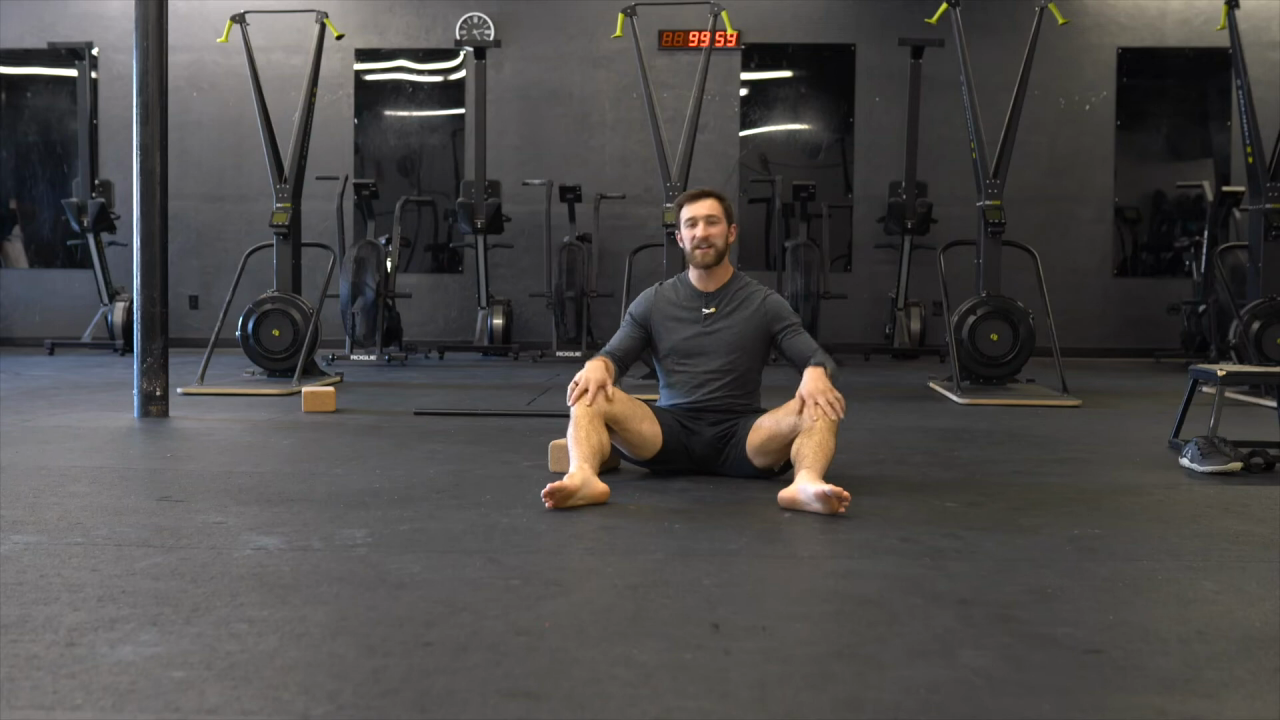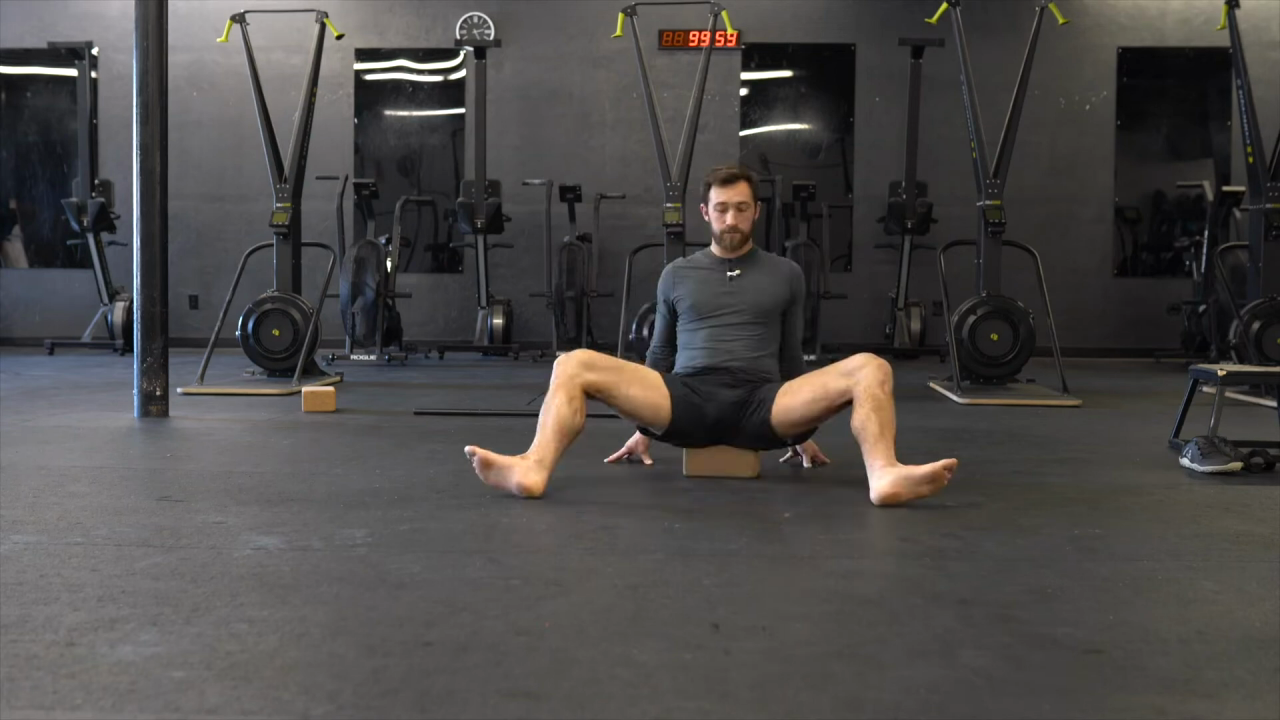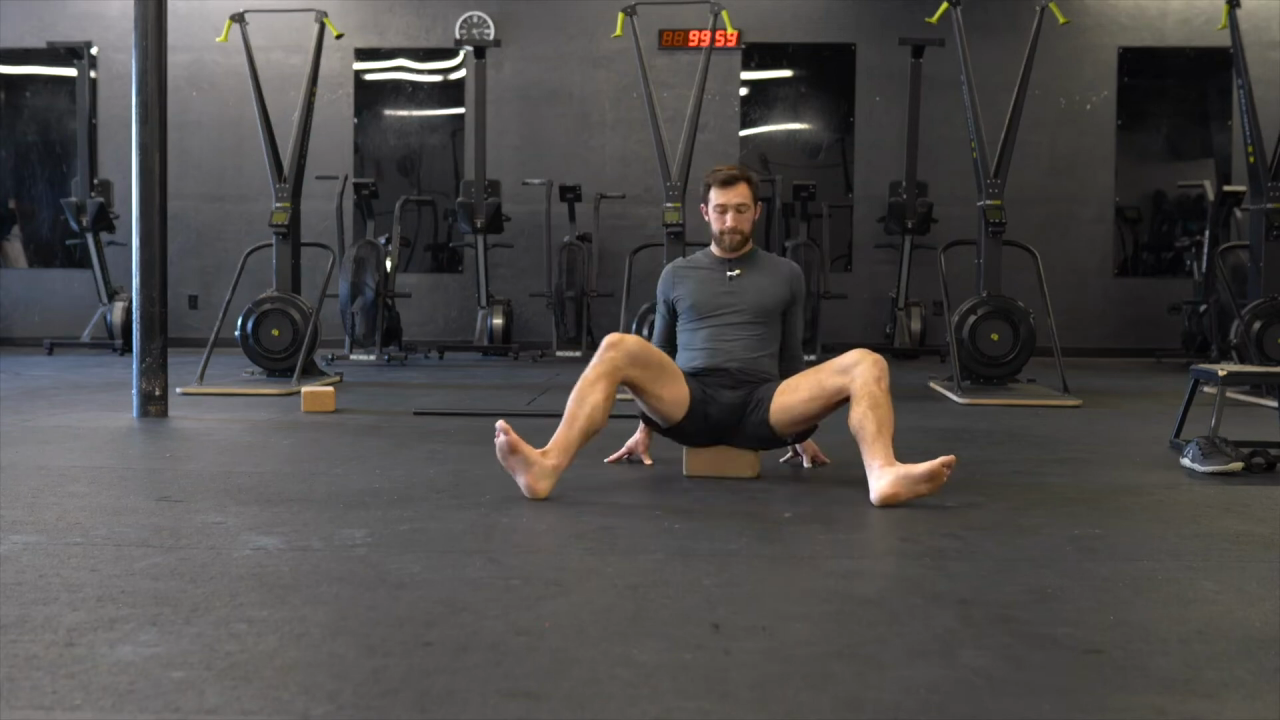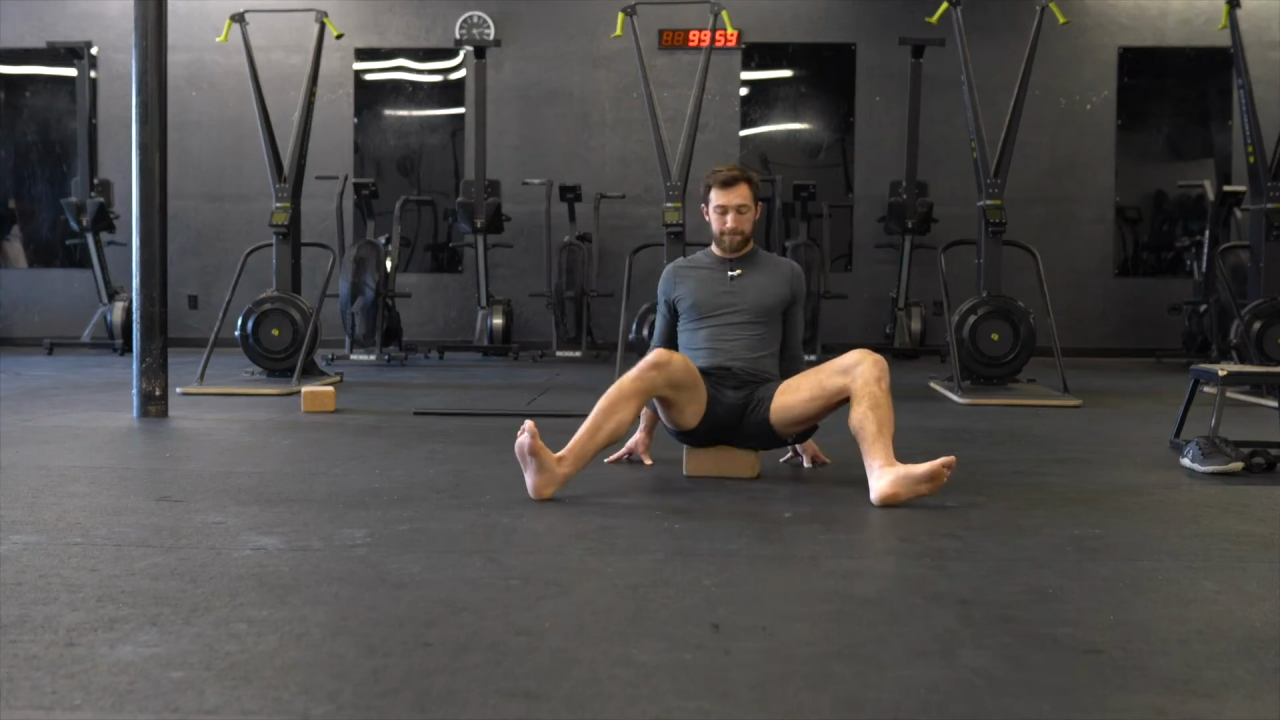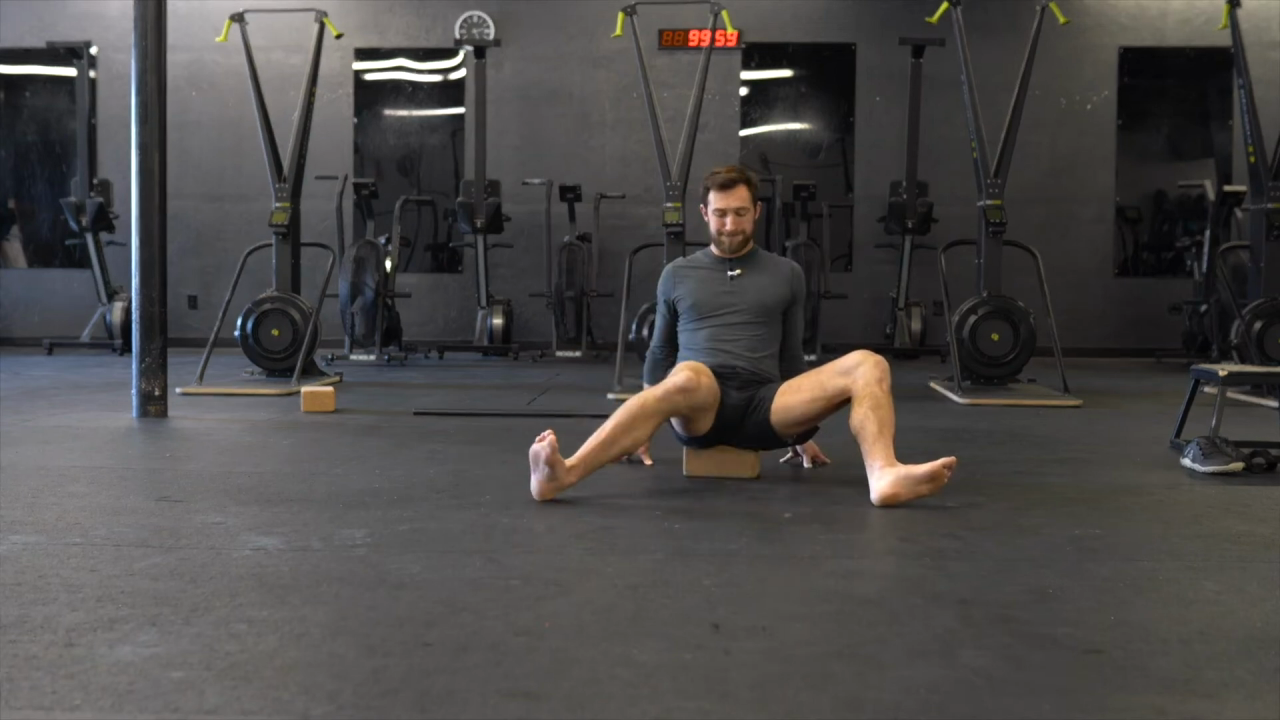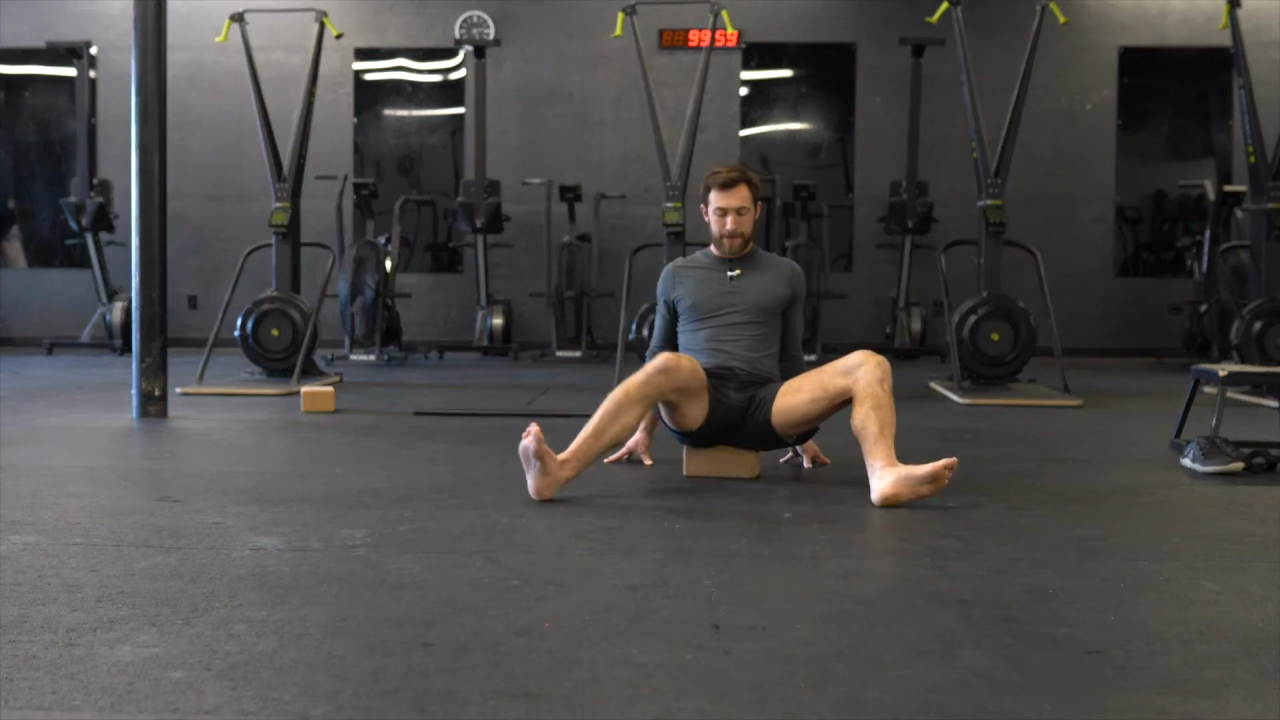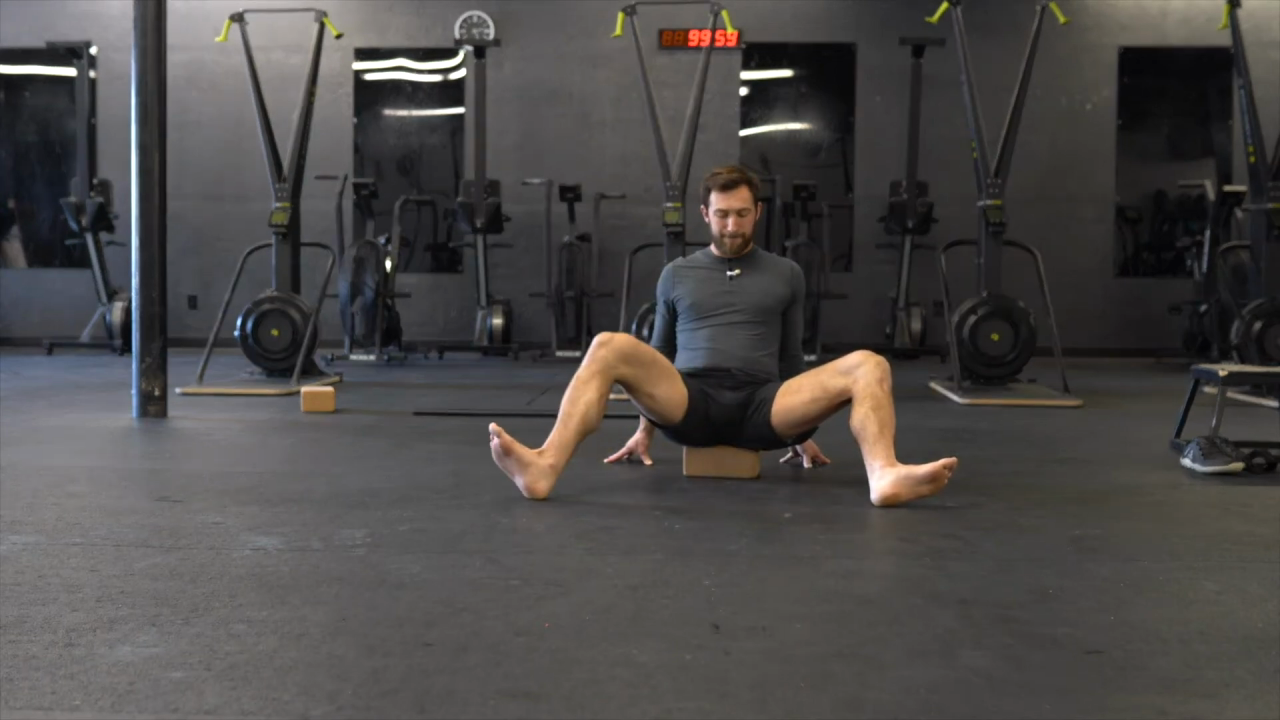
dt=0.3s
person 1, frame 1
left shoulder: (764, 304)
right shoulder: (653, 303)
left elbow: (815, 359)
right elbow: (612, 357)
left wrist: (815, 372)
right wrist: (597, 365)
left hip: (739, 436)
right hip: (672, 433)
left knee: (820, 405)
right knee: (590, 396)
left ankle: (806, 485)
right ankle: (582, 478)
person 1, frame 2
left shoulder: (785, 275)
right shoulder: (677, 275)
left elbow: (790, 358)
right elbow: (661, 355)
left wrist: (800, 429)
right wrist: (643, 427)
left hip: (758, 406)
right hip: (689, 403)
left knee: (870, 368)
right knee: (574, 365)
left ankle: (884, 475)
right ankle: (534, 469)
person 1, frame 3
left shoulder: (785, 274)
right shoulder: (677, 275)
left elbow: (791, 357)
right elbow: (662, 356)
left wrist: (801, 428)
right wrist: (647, 426)
left hip: (760, 406)
right hip: (692, 405)
left knee: (866, 364)
right knee: (618, 348)
left ankle: (883, 475)
right ankle: (548, 467)
person 1, frame 4
left shoulder: (786, 275)
right shoulder: (678, 274)
right elbow: (659, 349)
left wrist: (801, 430)
right wrist: (645, 429)
left hip: (761, 407)
right hip: (694, 406)
left knee: (867, 364)
right knee: (664, 361)
left ankle: (884, 475)
right ankle: (558, 469)
person 1, frame 5
left shoulder: (786, 274)
right shoulder: (677, 275)
right elbow: (661, 355)
left wrist: (802, 428)
right wrist: (645, 427)
left hip: (763, 406)
right hip: (698, 408)
left knee: (868, 366)
right knee: (689, 379)
left ankle: (884, 475)
right ankle: (565, 474)
person 1, frame 6
left shoulder: (785, 275)
right shoulder: (677, 275)
right elbow: (664, 357)
left wrist: (802, 431)
right wrist: (644, 428)
left hip: (763, 407)
right hip: (694, 409)
left knee: (868, 366)
right knee: (669, 366)
left ankle: (884, 476)
right ankle: (561, 471)
person 1, frame 7
left shoulder: (785, 274)
right shoulder: (676, 275)
left elbow: (790, 359)
right elbow: (660, 355)
left wrist: (800, 428)
right wrist: (645, 428)
left hip: (760, 406)
right hip: (689, 405)
left knee: (868, 366)
right knee: (611, 347)
left ankle: (883, 475)
right ankle: (546, 466)
